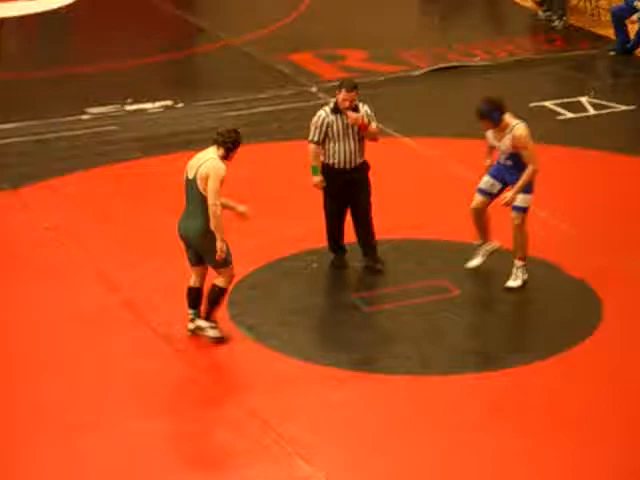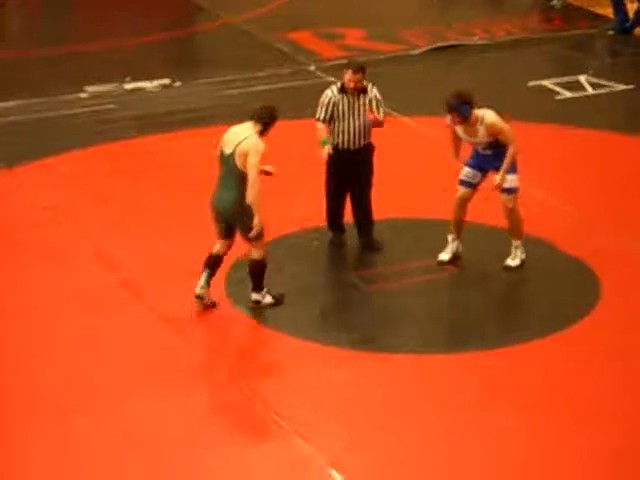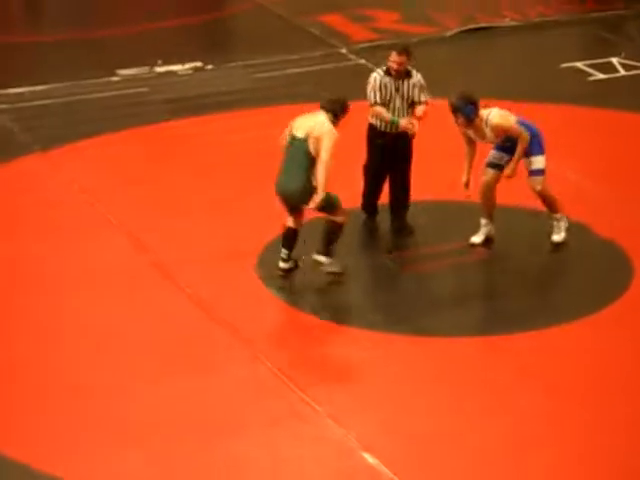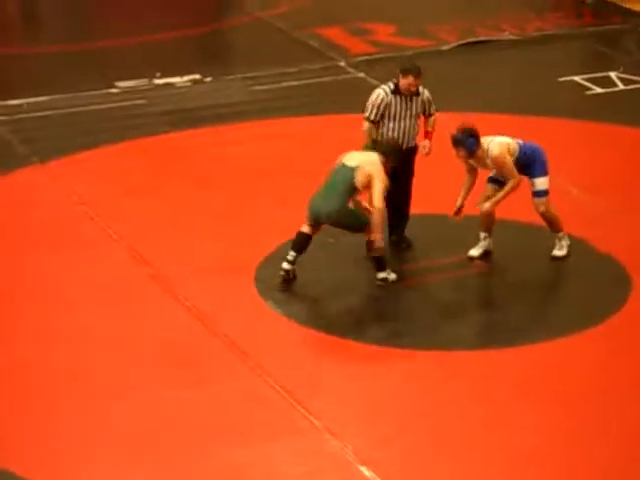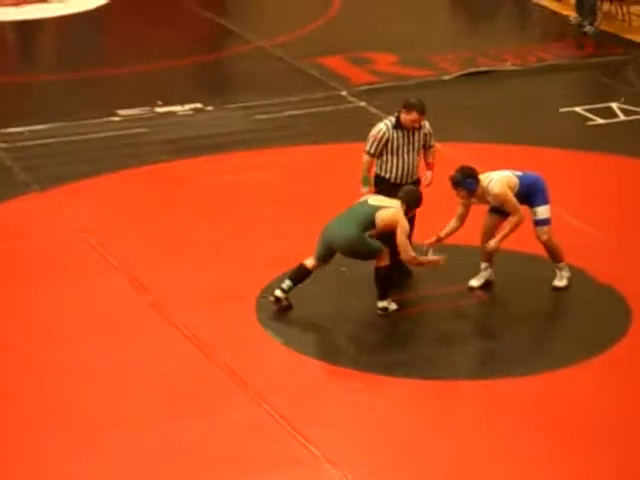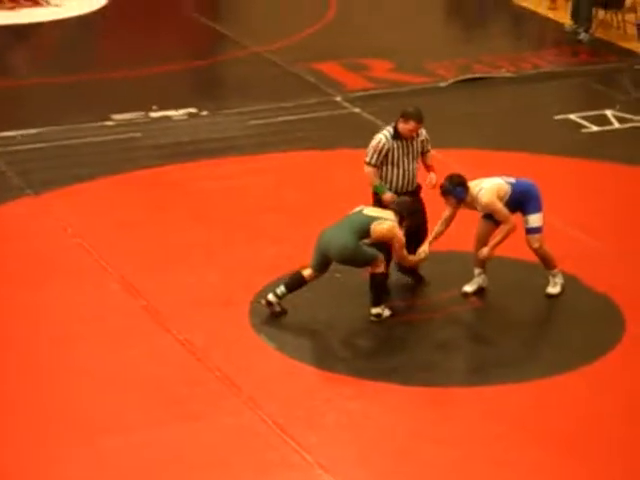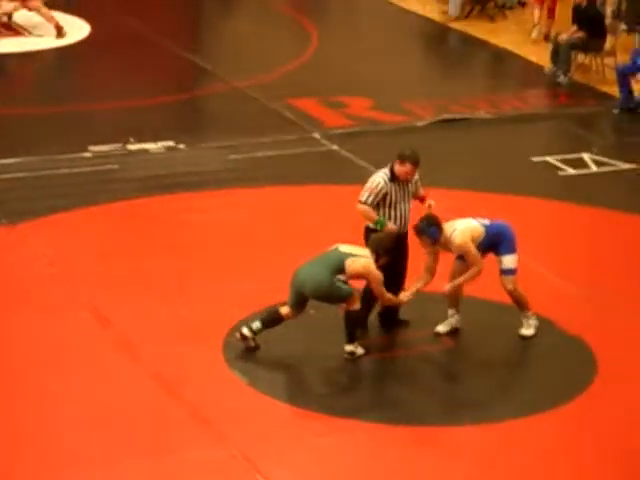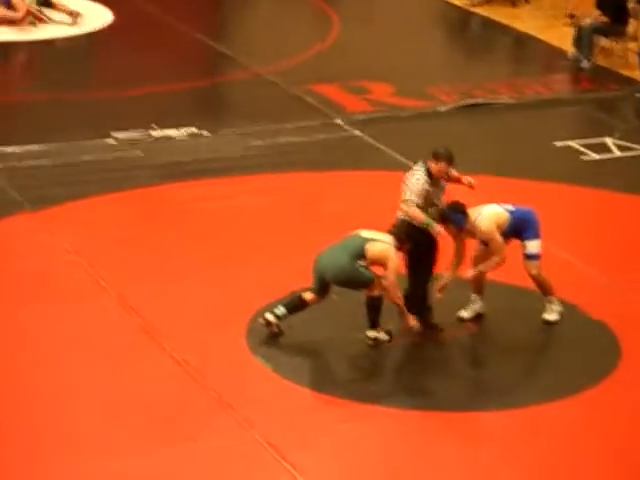
dt=0.3s
person 1, frame 1
left shoulder: (364, 110)
right shoulder: (324, 116)
left elbow: (375, 137)
right elbow: (314, 145)
left wrist: (361, 124)
right wrist: (316, 172)
left hip: (358, 170)
right hip: (333, 172)
left knee: (363, 213)
right knee: (334, 215)
left ankle: (371, 255)
right ankle: (338, 253)
person 1, frame 2
left shoulder: (372, 93)
right shoulder: (331, 94)
left elbow: (381, 120)
right elbow: (321, 122)
left wrist: (374, 120)
right wrist: (325, 144)
left hip: (362, 151)
right hip: (338, 151)
left knee: (363, 194)
right knee: (336, 193)
left ankle: (366, 235)
right ankle: (337, 231)
person 1, frame 3
left shoulder: (416, 79)
right shoulder: (377, 77)
left elbow: (422, 104)
right elbow: (375, 108)
left wrist: (415, 119)
right wrist: (397, 121)
left hip: (403, 136)
right hip: (380, 134)
left knee: (401, 178)
right knee: (374, 175)
left ankle: (399, 219)
right ankle: (369, 214)
person 1, frame 4
left shoulder: (423, 95)
right shoulder: (382, 94)
left elbow: (430, 115)
right elbow: (368, 124)
left wrist: (427, 138)
left hip: (407, 152)
left knee: (402, 195)
left ankle: (397, 233)
person 1, frame 5
left shoulder: (424, 128)
right shoulder: (383, 129)
left elbow: (429, 147)
right elbow: (368, 156)
left wrist: (429, 169)
right wrist: (365, 183)
left hip: (410, 184)
right hip: (386, 185)
left knee: (406, 226)
left ankle: (398, 263)
person 1, frame 6
left shoulder: (421, 135)
right shoulder: (383, 139)
left elbow: (426, 152)
right elbow: (369, 167)
left wrist: (431, 171)
right wrist: (381, 191)
left hip: (411, 192)
right hip: (388, 195)
left knee: (420, 230)
left ankle: (409, 266)
person 1, frame 7
left shoulder: (411, 176)
right shoulder: (380, 181)
left elbow: (416, 190)
right elbow: (362, 206)
left wrist: (424, 198)
right wrist: (382, 223)
left hip: (400, 234)
left knee: (397, 278)
left ankle: (390, 317)
right ankle: (361, 317)
person 1, frame 8
left shoulder: (440, 169)
right shoulder: (419, 180)
left elbow: (449, 174)
right elbow: (410, 209)
left wrist: (461, 178)
right wrist: (432, 225)
left hip: (427, 227)
right hip: (412, 228)
left knee: (427, 266)
right knee: (419, 270)
left ankle: (413, 303)
right ankle: (422, 317)
person 2, frame 1
left shoulder: (197, 158)
right shoulder: (217, 166)
right elbow: (213, 205)
left wrist: (233, 206)
right wrist: (220, 239)
left hip: (185, 226)
right hip: (202, 229)
left knee: (198, 273)
right knee: (226, 274)
left ankle: (193, 320)
right ankle: (205, 320)
person 2, frame 2
left shoulder: (230, 132)
right shoulder: (255, 143)
right elbow: (253, 181)
left wrist: (258, 168)
right wrist: (256, 214)
left hip: (218, 200)
right hip: (237, 203)
left knee: (224, 243)
right knee: (258, 246)
left ankle: (203, 288)
right ankle: (258, 294)
person 2, frame 3
left shoulder: (299, 121)
right shoulder: (329, 131)
right elbow: (324, 160)
right wrist: (320, 193)
left hip: (282, 183)
right hip: (302, 186)
left knee: (296, 218)
right knee: (338, 213)
left ankle: (285, 262)
right ankle: (324, 255)
person 2, frame 4
left shoulder: (351, 155)
right shoulder: (379, 172)
right elbow: (378, 206)
left wrist: (360, 204)
right wrist: (378, 237)
left hip: (317, 203)
right hip: (337, 210)
left knee: (310, 226)
right knee: (372, 229)
left ankle: (288, 266)
right ankle: (382, 274)
person 2, frame 5
left shoulder: (371, 197)
right shoulder: (400, 219)
right elbow: (407, 257)
right wrist: (429, 260)
left hip: (330, 229)
right hip: (348, 238)
left knee: (317, 260)
right knee: (383, 256)
left ankle: (280, 293)
right ankle: (384, 302)
person 2, frame 6
left shoulder: (365, 208)
right shoulder: (395, 231)
right elbow: (405, 261)
right wrist: (420, 256)
left hip: (325, 237)
right hip: (343, 246)
left knee: (314, 271)
right knee: (378, 262)
left ankle: (273, 297)
right ankle: (377, 309)
person 2, frame 7
left shoulder: (343, 246)
right shoulder: (372, 269)
right elbow: (384, 298)
right wrist: (401, 298)
left hip: (300, 274)
right hip: (318, 282)
left knee: (292, 309)
right knee: (353, 300)
left ankle: (249, 331)
right ankle: (351, 347)
person 2, frame 8
left shoulder: (368, 232)
right shoulder: (392, 256)
right elbow: (393, 294)
left wrist: (382, 280)
right wrist: (407, 316)
left hip: (322, 259)
right hip: (339, 267)
left knee: (316, 295)
right knee: (374, 285)
left ankle: (272, 317)
right ankle: (374, 333)
person 3, frame 1
left shoulder: (519, 133)
right shoulder: (491, 126)
left elbow: (533, 167)
left wrist: (514, 192)
right wrist: (489, 157)
left hip: (522, 173)
right hip: (500, 167)
left knee: (517, 222)
right knee: (476, 207)
left ankle: (520, 269)
right ankle: (486, 244)
person 3, frame 2
left shoulder: (490, 121)
right shoulder: (453, 122)
left elbow: (512, 144)
left wrist: (502, 174)
right wrist: (457, 159)
left hip: (501, 156)
right hip: (479, 155)
left knee: (509, 204)
right knee: (460, 198)
left ankle: (518, 250)
right ankle: (454, 244)
person 3, frame 3
left shoulder: (495, 122)
right shoulder: (464, 127)
left elbow: (525, 137)
right elbow: (470, 146)
left wrist: (513, 165)
right wrist: (466, 174)
left hip: (528, 138)
right hip: (506, 142)
left knee: (538, 187)
right knee: (486, 183)
left ankle: (559, 221)
right ankle: (486, 227)
person 3, frame 4
left shoulder: (495, 153)
right shoulder: (468, 155)
left elbow: (515, 180)
right elbow: (471, 174)
left wrist: (494, 203)
right wrist: (461, 200)
left hip: (533, 158)
right hip: (512, 162)
left knee: (542, 208)
right knee: (486, 199)
left ankle: (562, 240)
right ankle: (485, 241)
person 3, frame 5
left shoulder: (496, 190)
right shoulder: (468, 194)
left elbow: (518, 216)
right elbow: (458, 220)
left wrist: (498, 240)
right wrist: (439, 237)
left hip: (534, 188)
right hip: (513, 190)
left knee: (544, 237)
right knee: (487, 230)
left ankle: (562, 271)
right ankle: (486, 271)
person 3, frame 6
left shoulder: (485, 199)
right shoulder: (460, 198)
left elbow: (510, 224)
right elbow: (444, 223)
left wrist: (490, 248)
right wrist: (428, 242)
left hip: (527, 195)
right hip: (506, 198)
left knee: (535, 245)
right knee: (480, 237)
left ankle: (556, 278)
right ankle: (479, 278)
person 3, frame 7
left shoulder: (458, 240)
right shoulder: (435, 241)
left elbow: (478, 267)
right elbow: (429, 274)
left wrist: (454, 285)
right wrist: (410, 292)
left hip: (501, 236)
right hip: (481, 238)
left knee: (509, 286)
right knee: (454, 276)
left ankle: (530, 319)
right ankle: (453, 318)
person 3, frame 8
left shoulder: (483, 226)
right shoulder: (461, 227)
left elbow: (501, 256)
right elbow: (458, 257)
left wrist: (476, 272)
right wrist: (446, 279)
left hip: (526, 222)
right hip: (504, 223)
left knee: (533, 271)
right knee: (477, 260)
left ankle: (553, 304)
right ankle: (476, 303)
